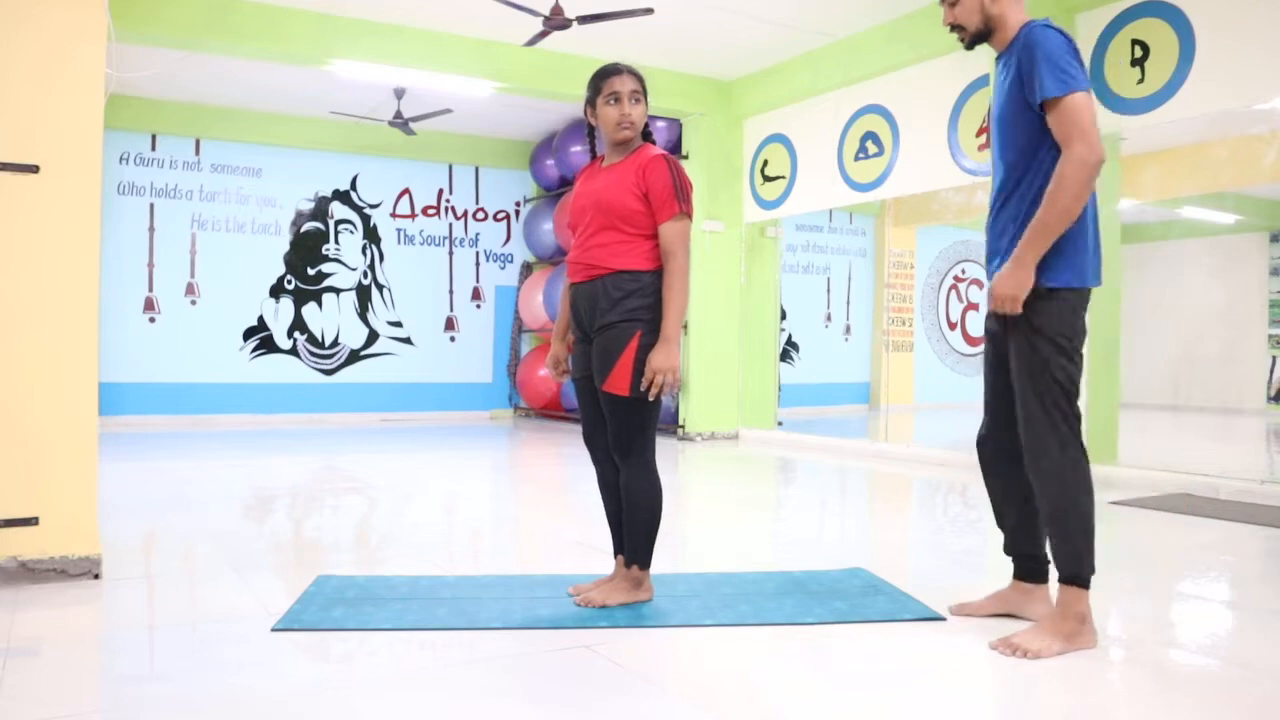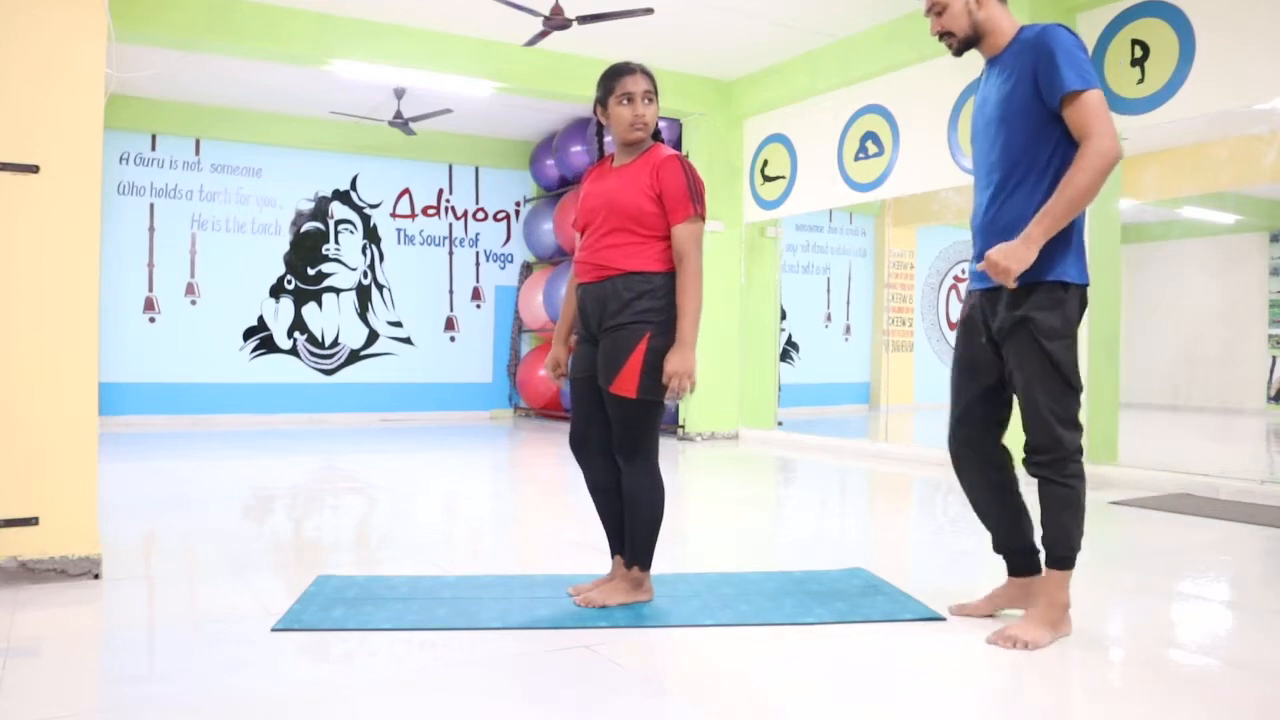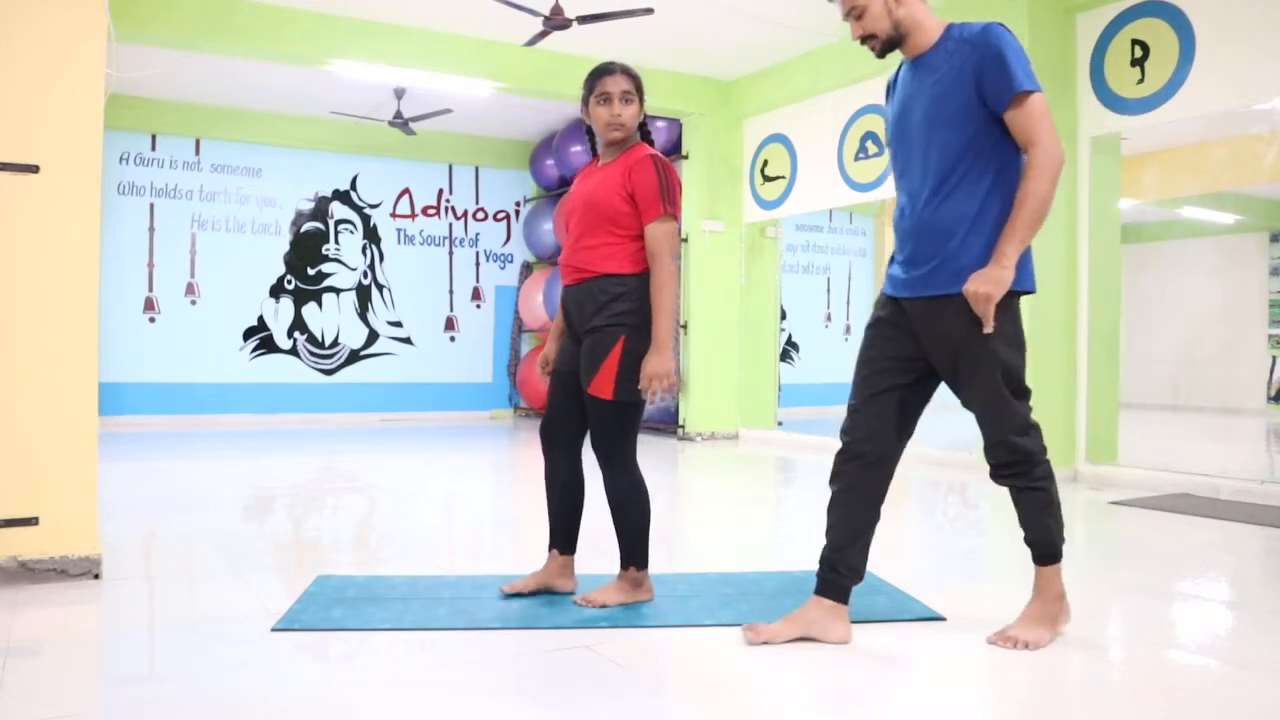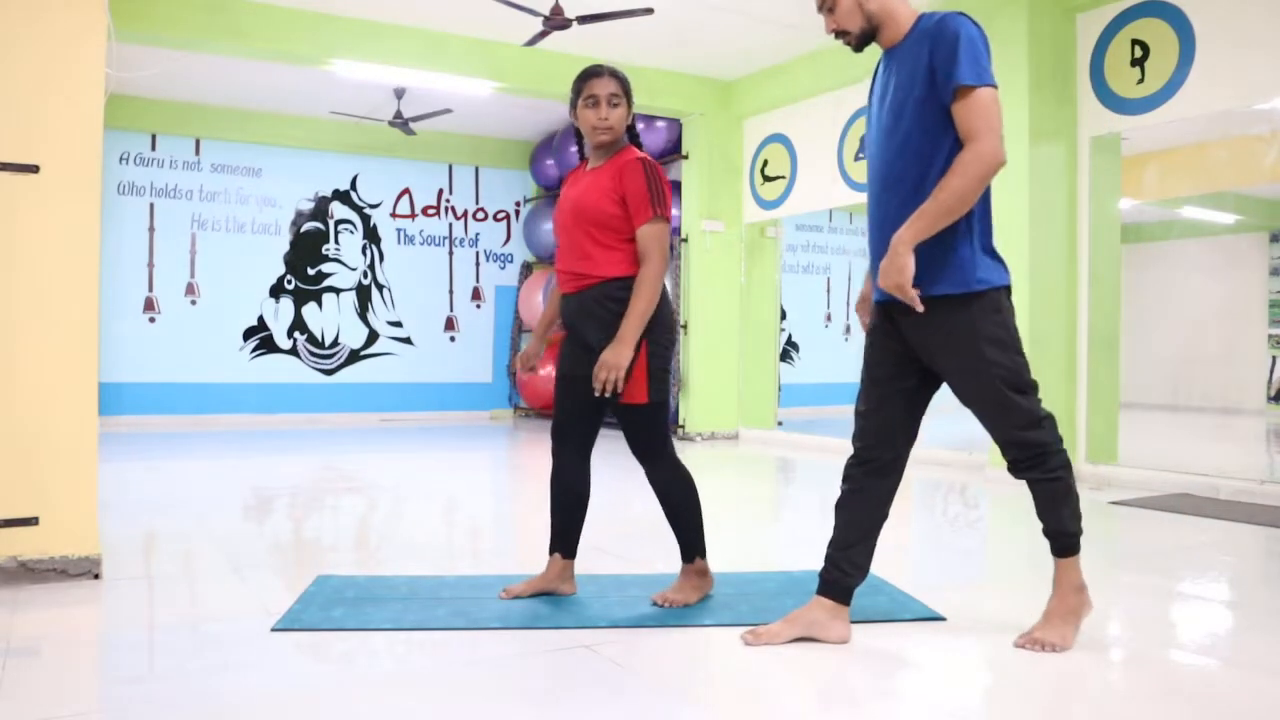
dt=0.7s
person 1, frame 1
right shoulder: (1010, 62)
left elbow: (1085, 153)
left wrist: (1022, 261)
left hip: (1045, 283)
right hip: (1014, 286)
left knee: (1050, 440)
right knee: (1000, 442)
left ankle: (1074, 611)
right ankle: (1029, 583)
person 1, frame 2
right shoulder: (988, 80)
left elbow: (1102, 145)
left wrist: (1029, 242)
left hip: (1043, 286)
right hip: (987, 287)
left knee: (1050, 440)
right knee: (969, 437)
left ankle: (1054, 601)
right ankle: (1022, 575)
person 1, frame 3
right shoulder: (900, 82)
left elbow: (1045, 152)
left wrist: (1002, 263)
left hip: (973, 293)
right hip: (903, 295)
left knee: (1011, 447)
right knee: (863, 445)
left ankle: (1049, 596)
right ankle: (830, 604)
person 1, frame 4
right shoulder: (884, 69)
left elbow: (985, 150)
left wrist: (905, 243)
right wrist: (875, 275)
left hip: (962, 291)
right hip: (901, 299)
left knee: (1026, 438)
right knee: (872, 452)
left ankle: (1070, 588)
right ankle: (830, 604)
person 2, frame 1
left shoulder: (658, 166)
right shoulder: (586, 177)
left elbow: (676, 261)
left wrist: (669, 342)
right wrist: (560, 335)
left hip: (633, 312)
right hip: (589, 317)
left knee: (631, 450)
right knee: (601, 448)
left ankle: (637, 578)
right ankle: (622, 567)
person 2, frame 2
left shoulder: (670, 168)
right shoulder: (593, 178)
left elbow: (689, 262)
left wrist: (684, 345)
right wrist: (561, 337)
left hip: (642, 312)
right hip: (595, 317)
left knee: (634, 450)
right knee: (587, 445)
left ankle: (637, 579)
right ankle: (621, 564)
person 2, frame 3
left shoulder: (648, 166)
right shoulder: (586, 176)
left elbow: (663, 261)
left wrist: (661, 346)
right wrist: (555, 336)
left hip: (622, 315)
right hip: (582, 318)
left knee: (613, 449)
right knee: (557, 439)
left ankle: (635, 578)
right ankle: (559, 565)
person 2, frame 4
left shoulder: (638, 169)
right shoulder: (573, 180)
left elbow: (654, 263)
left wrist: (625, 343)
right wrist: (541, 334)
left hip: (630, 320)
right hip: (582, 325)
left knee: (651, 449)
right knee: (567, 446)
left ankle: (697, 570)
right ankle: (560, 568)
